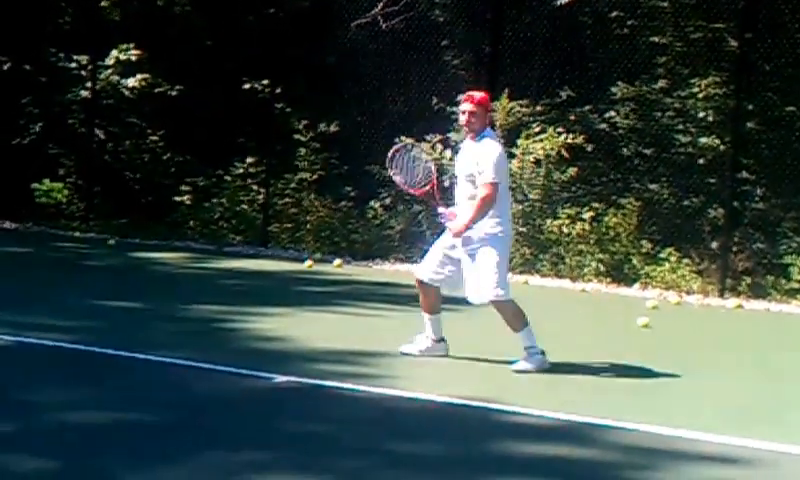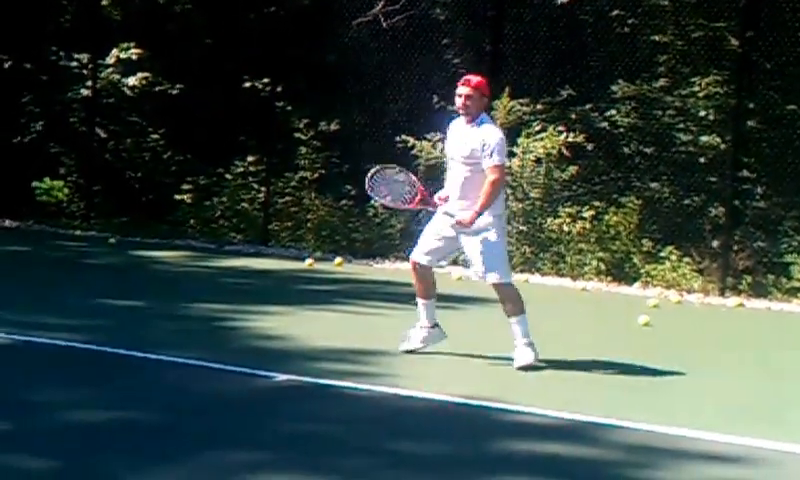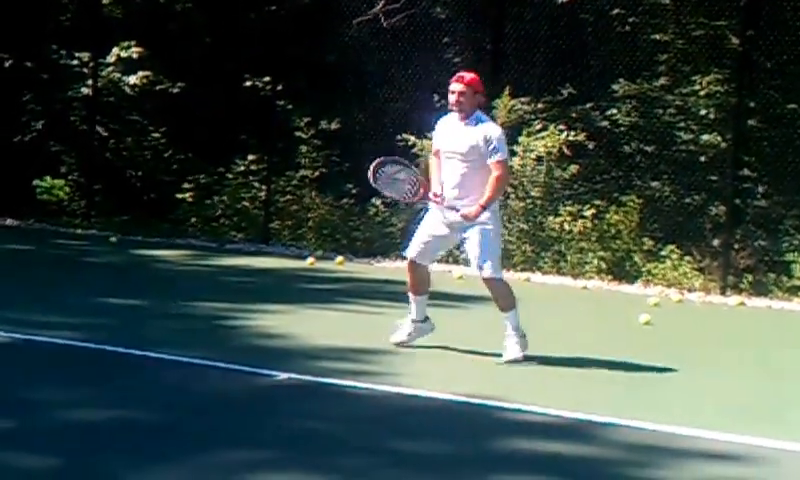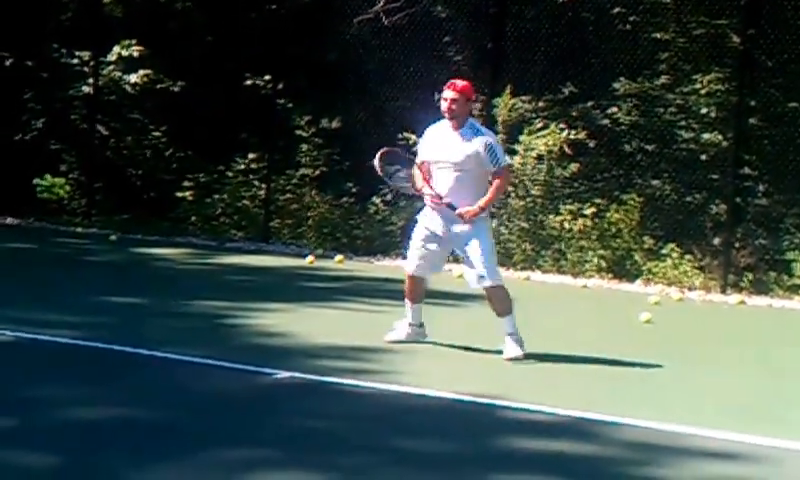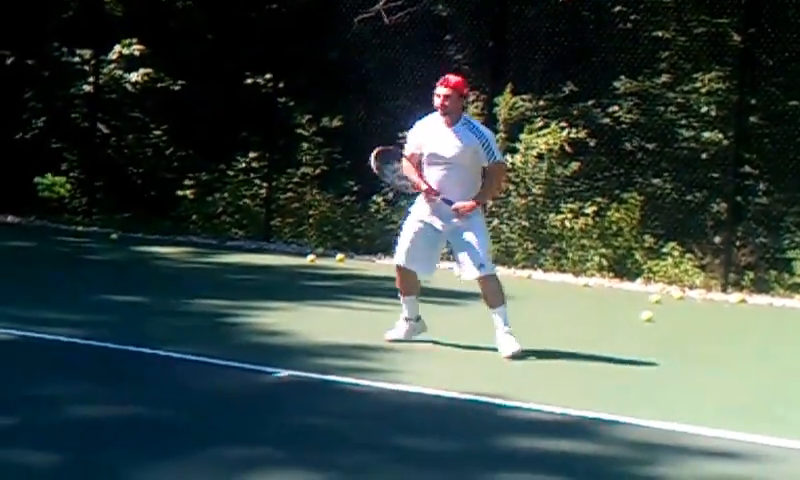
dt=0.1s
person 1, frame 1
left shoulder: (490, 150)
right shoulder: (467, 144)
left elbow: (488, 195)
left wrist: (465, 226)
right wrist: (455, 212)
left hip: (490, 234)
right hip: (460, 229)
left knee: (497, 296)
right knee: (425, 279)
left ankle: (534, 353)
right ankle: (434, 340)
person 1, frame 2
left shoulder: (491, 134)
right shoulder: (454, 126)
left elbow: (496, 178)
left wrist: (475, 214)
right wrist: (445, 190)
left hip: (483, 218)
right hip: (450, 214)
left knee: (498, 280)
right knee: (419, 263)
left ankle: (524, 343)
right ankle: (429, 327)
person 1, frame 3
left shoulder: (489, 131)
right shoulder: (443, 124)
left elbow: (500, 173)
left wrist: (482, 206)
right wrist: (435, 186)
left hip: (479, 214)
right hip: (444, 209)
left knee: (492, 274)
right knee: (415, 261)
left ankle: (515, 335)
right ankle: (418, 321)
person 1, frame 4
left shoulder: (485, 140)
right shoulder: (432, 134)
left elbow: (503, 178)
right elbow: (420, 169)
left wrist: (479, 208)
right wrist: (427, 191)
left hip: (471, 221)
right hip: (435, 216)
left knee: (490, 282)
right knee: (414, 274)
left ankle: (512, 337)
right ankle: (414, 326)
person 1, frame 5
left shoulder: (478, 134)
right shoulder: (422, 128)
left elbow: (497, 173)
right elbow: (408, 162)
left wrist: (475, 202)
right wrist: (421, 183)
left hip: (467, 213)
right hip: (427, 210)
left knee: (483, 273)
right knee: (403, 266)
left ankle: (504, 332)
right ankle: (412, 320)
